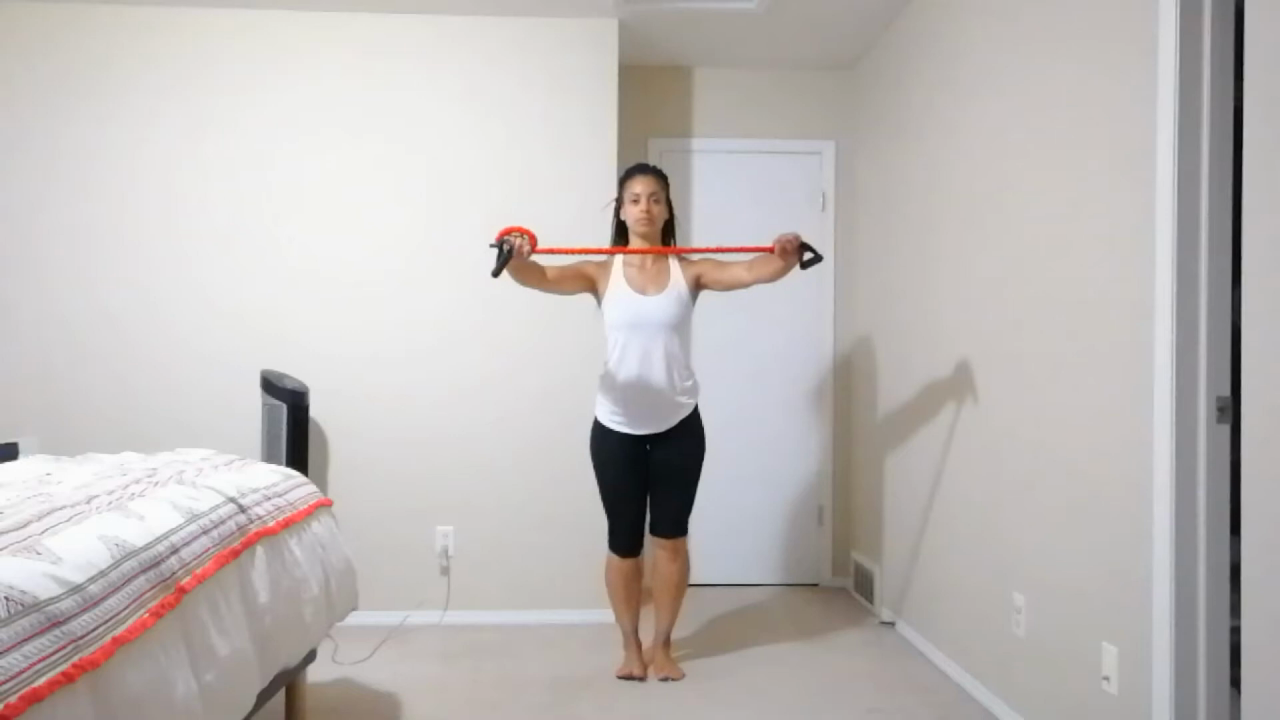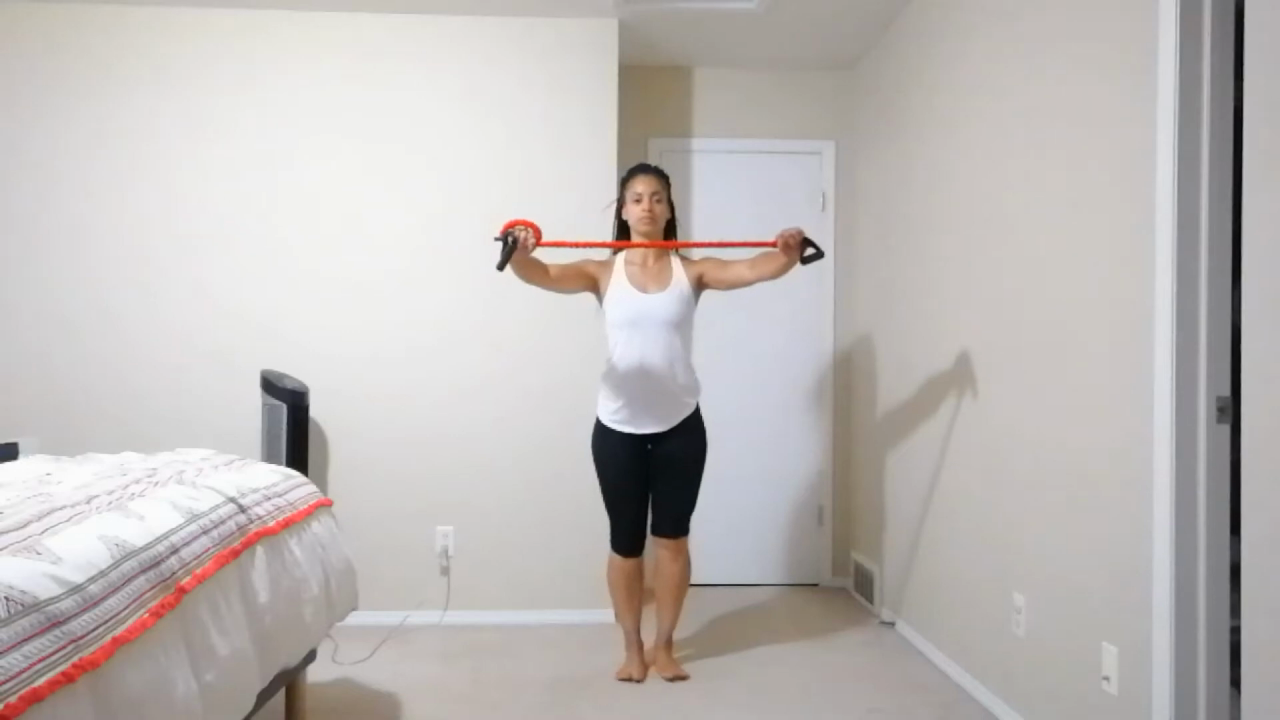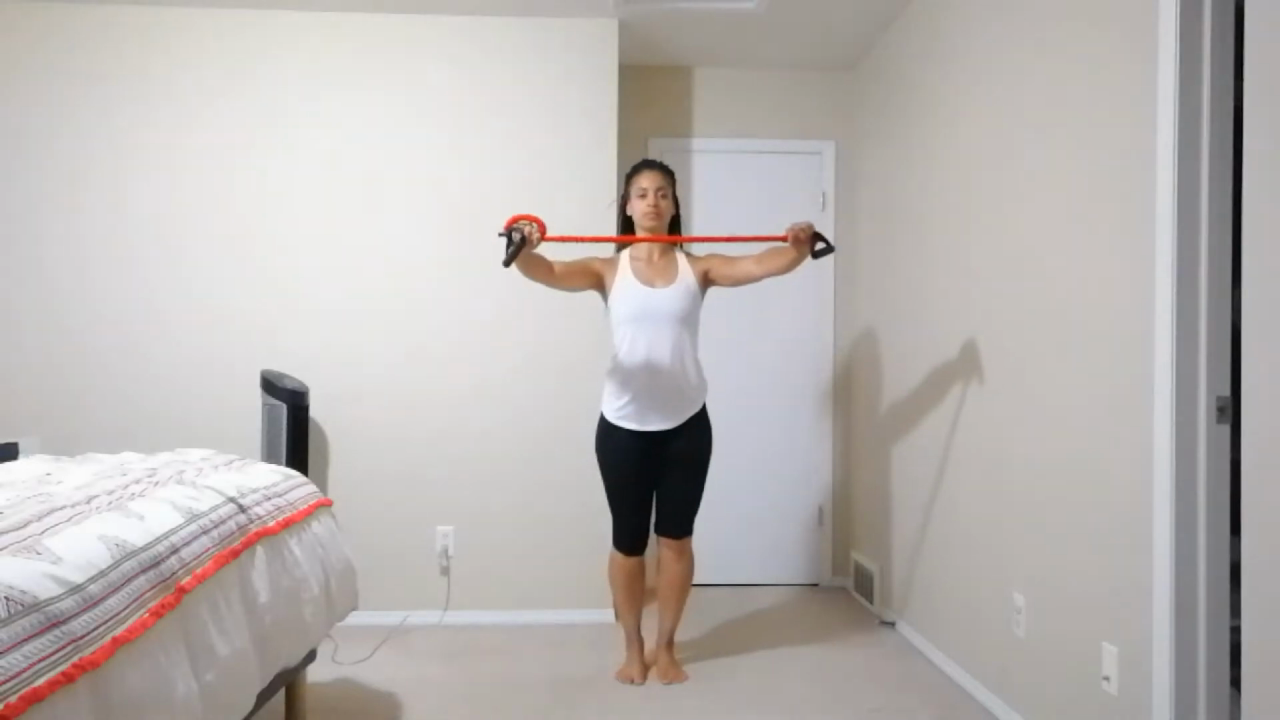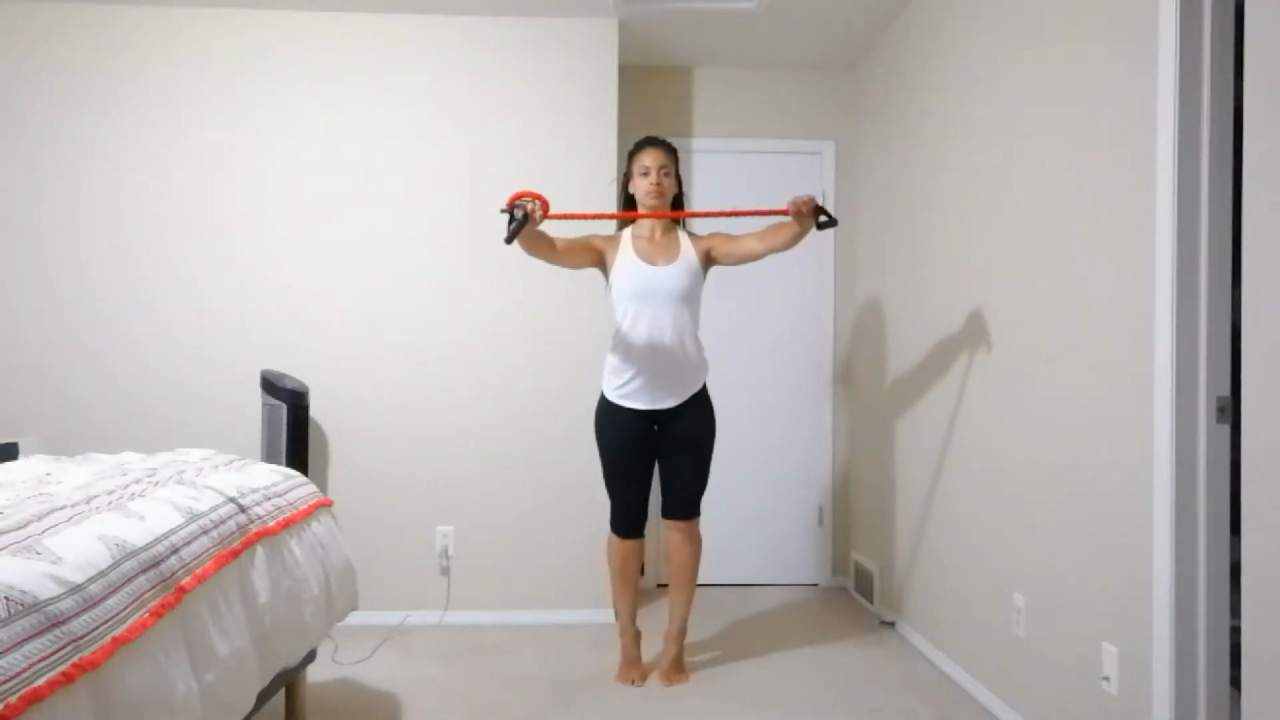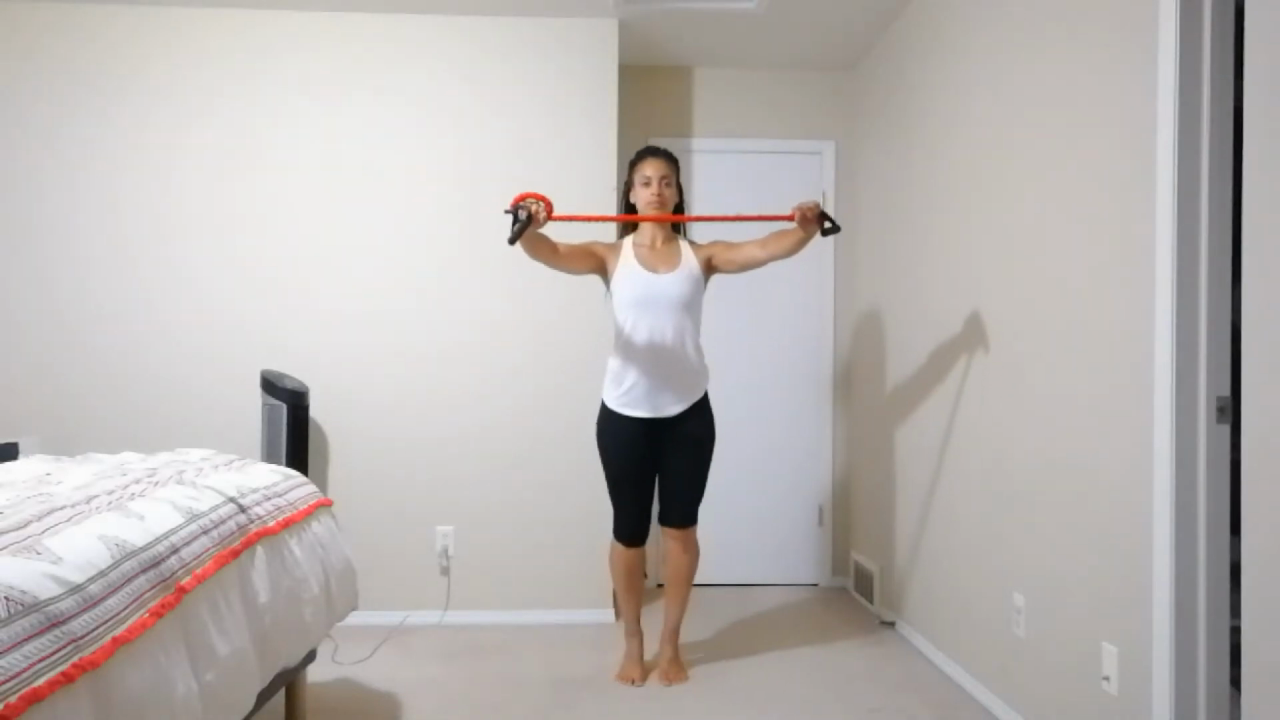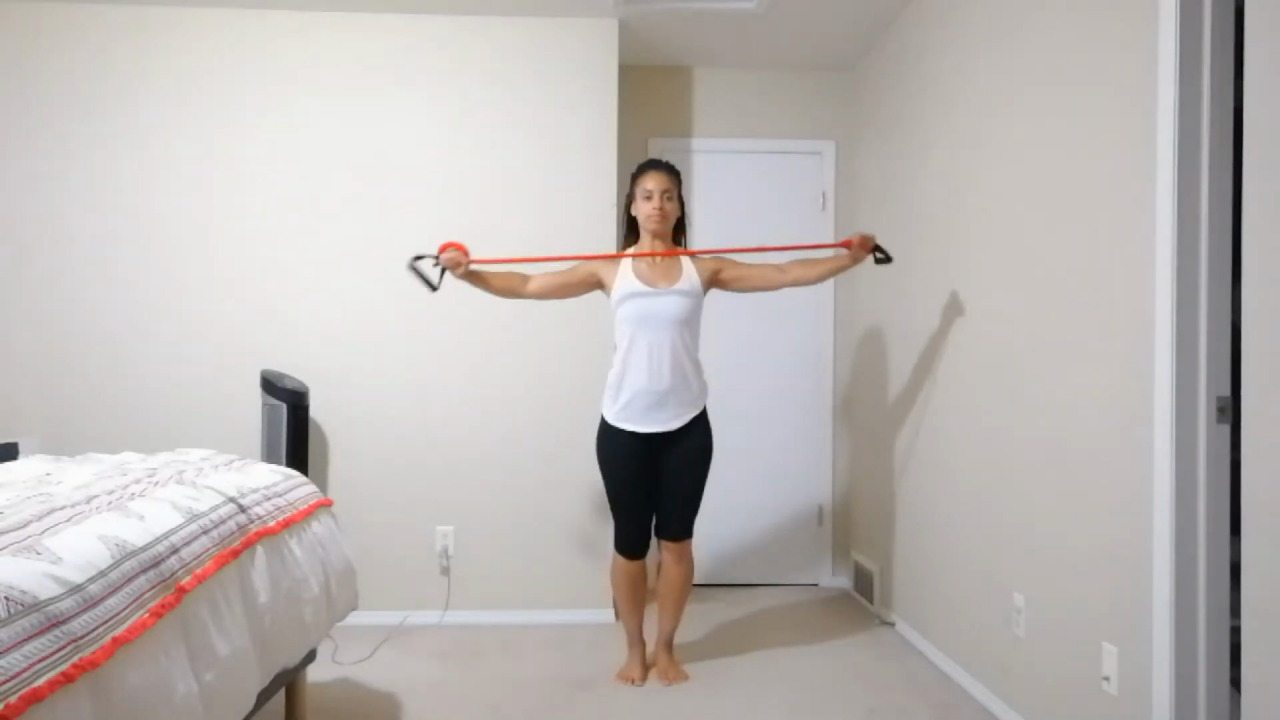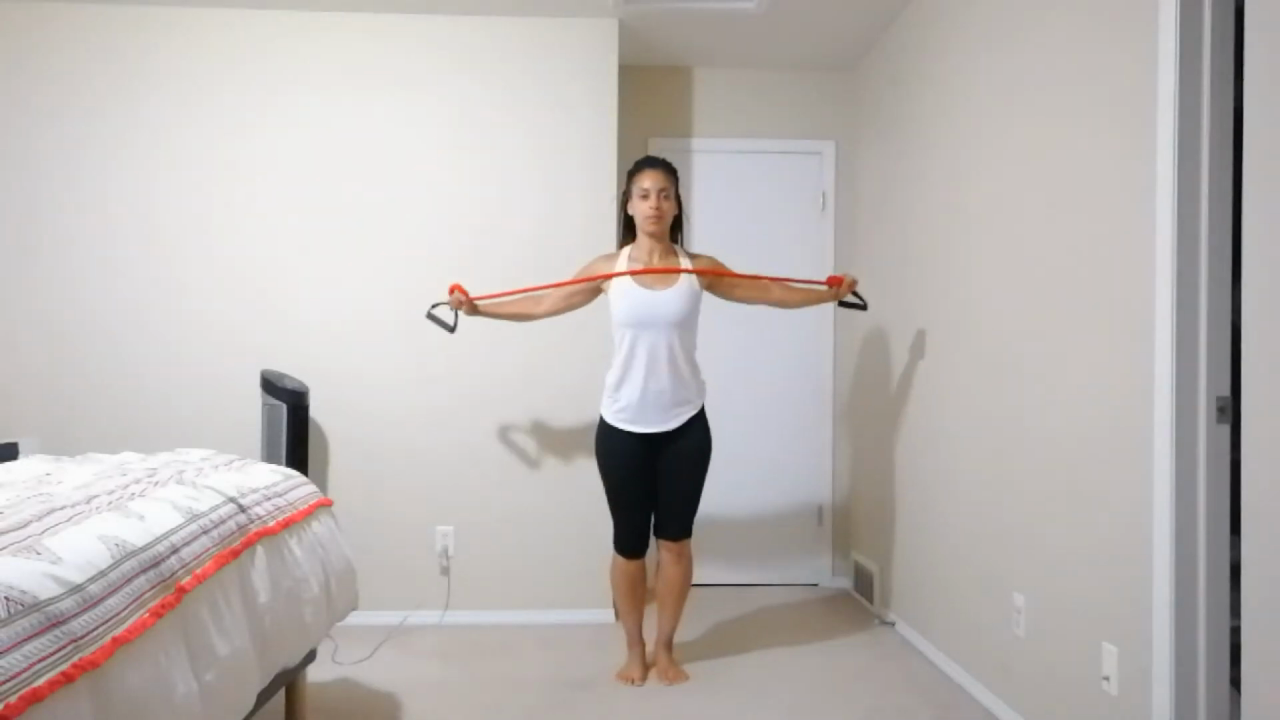
dt=0.5s
person 1, frame 1
left shoulder: (690, 272)
right shoulder: (601, 273)
left elbow: (750, 272)
right elbow: (544, 278)
left wrist: (785, 259)
right wrist: (516, 261)
left hip: (678, 426)
right hip: (617, 428)
left knee: (671, 538)
right knee: (623, 543)
left ankle: (662, 645)
right ankle: (630, 646)
person 1, frame 2
left shoulder: (692, 271)
right shoulder: (603, 272)
left elbow: (753, 270)
right elbow: (545, 276)
left wrist: (790, 253)
right wrist: (519, 255)
left hip: (679, 426)
right hip: (619, 427)
left knee: (673, 538)
right knee: (625, 542)
left ankle: (664, 646)
right ankle: (632, 648)
person 1, frame 3
left shoulder: (698, 268)
right shoulder: (607, 269)
left elbow: (759, 266)
right elbow: (550, 273)
left wrist: (799, 249)
right wrist: (524, 252)
left hip: (686, 424)
right hip: (623, 425)
left knee: (676, 539)
right knee: (628, 541)
left ankle: (665, 647)
right ankle: (633, 648)
person 1, frame 4
left shoulder: (700, 247)
right shoulder: (610, 247)
left elbow: (763, 242)
right elbow: (549, 250)
left wrist: (801, 223)
right wrist: (526, 228)
left hip: (687, 405)
right hip: (624, 405)
left knee: (683, 521)
right knee: (626, 523)
left ankle: (675, 644)
right ankle: (629, 643)
person 1, frame 5
left shoulder: (702, 255)
right shoulder: (610, 254)
left elbow: (766, 250)
right elbow: (550, 254)
left wrist: (806, 229)
right wrist: (528, 230)
left hip: (688, 413)
right hip: (625, 413)
left knee: (680, 528)
right knee: (629, 531)
left ankle: (670, 644)
right ankle: (632, 644)
person 1, frame 6
left shoulder: (704, 269)
right shoulder: (608, 269)
left elbow: (784, 275)
right elbow: (529, 285)
left wrist: (848, 260)
right wrist: (469, 274)
left hip: (686, 427)
right hip: (624, 427)
left knee: (676, 541)
right knee: (630, 544)
left ankle: (665, 648)
right ankle: (634, 649)
person 1, frame 7
left shoulder: (700, 269)
right shoulder: (606, 269)
left elbow: (769, 292)
right elbow: (540, 304)
left wrist: (830, 295)
right wrist: (476, 307)
left hip: (684, 426)
right hip: (622, 427)
left knee: (675, 541)
right knee: (629, 544)
left ankle: (665, 648)
right ankle: (634, 650)
